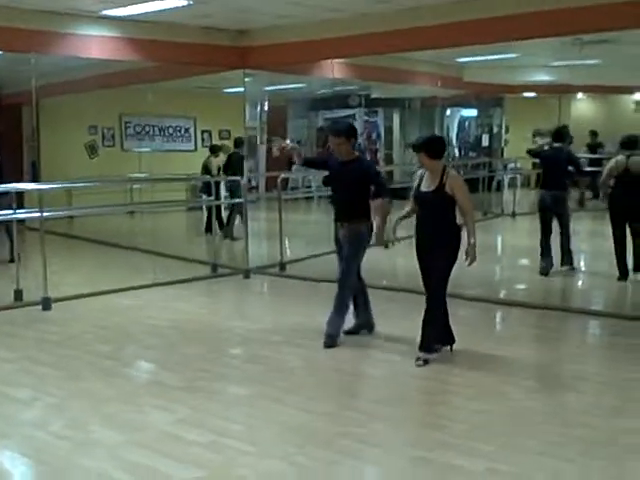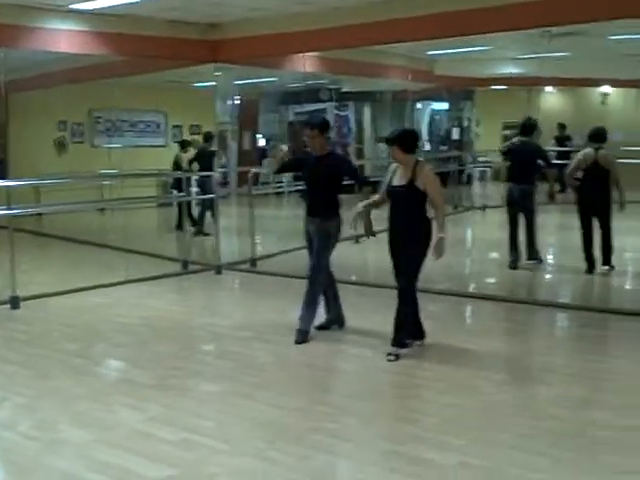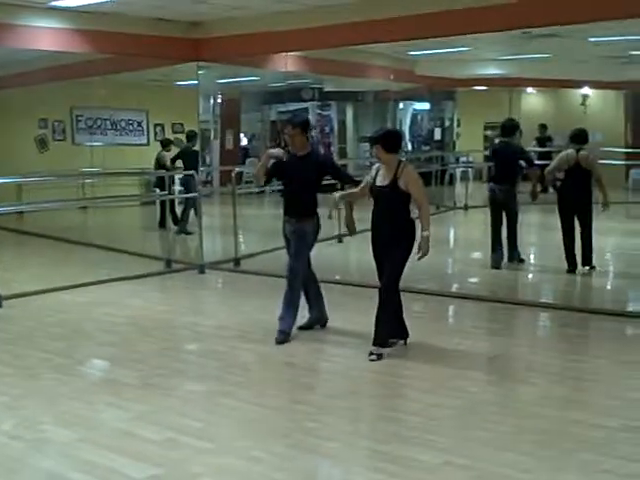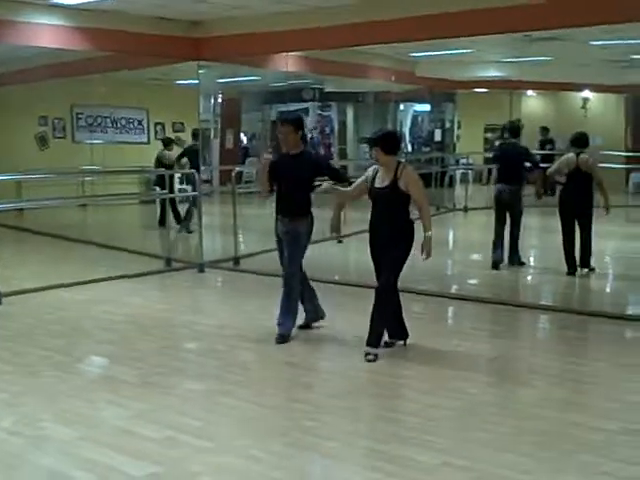
dt=0.2s
person 1, frame 1
left shoulder: (452, 178)
right shoulder: (420, 176)
left elbow: (468, 212)
right elbow: (414, 205)
left wrist: (471, 241)
right wrist: (400, 218)
left hip: (445, 241)
right hip: (423, 240)
left knee: (435, 292)
right knee: (432, 291)
left ankle: (427, 346)
right ankle: (444, 338)
person 1, frame 2
left shoulder: (423, 172)
right shoulder: (393, 170)
left elbow: (439, 206)
right elbow: (383, 197)
left wrist: (440, 236)
right wrist: (366, 205)
left hip: (416, 235)
right hip: (396, 234)
left knee: (406, 286)
right knee: (404, 286)
left ankle: (399, 342)
right ankle: (415, 333)
person 1, frame 3
left shoulder: (406, 172)
right shoulder: (376, 170)
left elbow: (423, 205)
right elbow: (360, 192)
left wrist: (425, 234)
right wrist: (341, 195)
left hip: (400, 236)
right hip: (379, 235)
left knee: (387, 286)
right knee: (388, 285)
left ankle: (380, 341)
right ankle: (398, 332)
person 1, frame 4
left shoulder: (406, 173)
right shoulder: (373, 172)
left elbow: (423, 206)
right elbow: (351, 193)
left wrist: (427, 235)
right wrist: (333, 191)
left hip: (399, 237)
right hip: (377, 235)
left knee: (384, 287)
right knee: (387, 286)
left ankle: (373, 343)
right ankle: (398, 333)
person 2, frame 1
left shoulder: (364, 167)
right shoulder: (332, 162)
left elbow: (382, 194)
right elbow: (305, 162)
left wrist: (383, 226)
left hip: (358, 227)
right hip: (340, 227)
left knee: (346, 278)
right knee: (352, 275)
left ankle: (333, 330)
right ankle: (364, 321)
person 2, frame 2
left shoulder: (338, 161)
right shoulder: (304, 160)
left elbow: (364, 184)
right elbow: (275, 170)
left hip: (328, 223)
right hip: (310, 222)
left knee: (316, 273)
right knee: (322, 270)
left ankle: (304, 325)
right ankle: (335, 315)
person 2, frame 3
left shoulder: (320, 161)
right shoulder: (284, 161)
left elbow: (350, 183)
right elbow: (260, 180)
right wrist: (267, 156)
left hip: (306, 223)
right hip: (288, 222)
left knee: (294, 273)
right knee: (303, 270)
left ankle: (285, 326)
right ankle: (318, 314)
person 2, frame 4
left shoulder: (312, 161)
right shoulder: (278, 161)
left elbow: (344, 182)
right elbow: (265, 190)
right wrist: (264, 167)
left hip: (299, 223)
right hip: (280, 221)
left knee: (290, 274)
right knee: (293, 270)
left ankle: (285, 327)
right ankle: (314, 311)
person 3, frame 1
left shoulder: (545, 153)
right shoulder: (568, 155)
left elbow: (530, 151)
right elbow: (581, 174)
right wrist: (581, 193)
left hip: (544, 194)
right hip: (559, 195)
left knee: (545, 232)
right knee: (564, 229)
left ankle: (545, 265)
right ankle: (567, 261)
person 3, frame 2
left shoulder: (512, 147)
right shoulder: (535, 148)
left elbow: (503, 152)
right elbow: (549, 167)
left wrist: (514, 141)
right wrist: (551, 186)
left hip: (512, 188)
right hip: (527, 189)
left knee: (513, 225)
right knee: (530, 223)
left ankle: (514, 259)
right ankle: (532, 255)
person 3, frame 3
left shoulder: (494, 148)
right shoulder: (517, 149)
right elbow: (532, 167)
right wrist: (534, 186)
left hip: (493, 188)
right hip: (508, 189)
left knee: (495, 225)
right knee: (512, 224)
left ankle: (496, 259)
right ankle: (513, 255)
person 3, frame 4
left shoulder: (500, 149)
right shoulder: (522, 150)
right elbow: (536, 168)
right wrist: (538, 187)
left hip: (500, 188)
right hip: (514, 190)
left knee: (499, 225)
right knee: (515, 225)
left ankle: (496, 258)
right ankle: (514, 258)
person 4, frame 1
left shoulder: (614, 162)
left elbow: (603, 183)
left wrist: (608, 195)
left hip: (617, 201)
left knee: (619, 237)
left ankle: (623, 272)
person 4, frame 2
left shoulder: (583, 154)
right shoulder: (608, 156)
left elbow: (568, 174)
right elbow: (615, 179)
left wrist: (575, 186)
right wrist: (621, 197)
left hip: (585, 195)
right hip: (602, 195)
left knee: (587, 230)
right knee: (605, 228)
left ankle: (590, 265)
right ankle: (606, 262)
person 4, frame 3
left shoulder: (565, 155)
right shoulder: (589, 157)
left elbow: (548, 172)
right elbow: (598, 179)
right wrist: (605, 196)
left hip: (565, 195)
right hip: (583, 196)
left knee: (568, 230)
right knee: (586, 229)
left ankle: (571, 265)
right ankle: (587, 262)
person 4, frame 4
left shoulder: (565, 159)
right shoulder: (589, 160)
left elbow: (549, 174)
right elbow: (598, 182)
right wrist: (606, 200)
left hip: (566, 198)
right hip: (584, 199)
left knee: (568, 233)
right knee: (585, 232)
left ankle: (571, 267)
right ankle: (585, 264)
